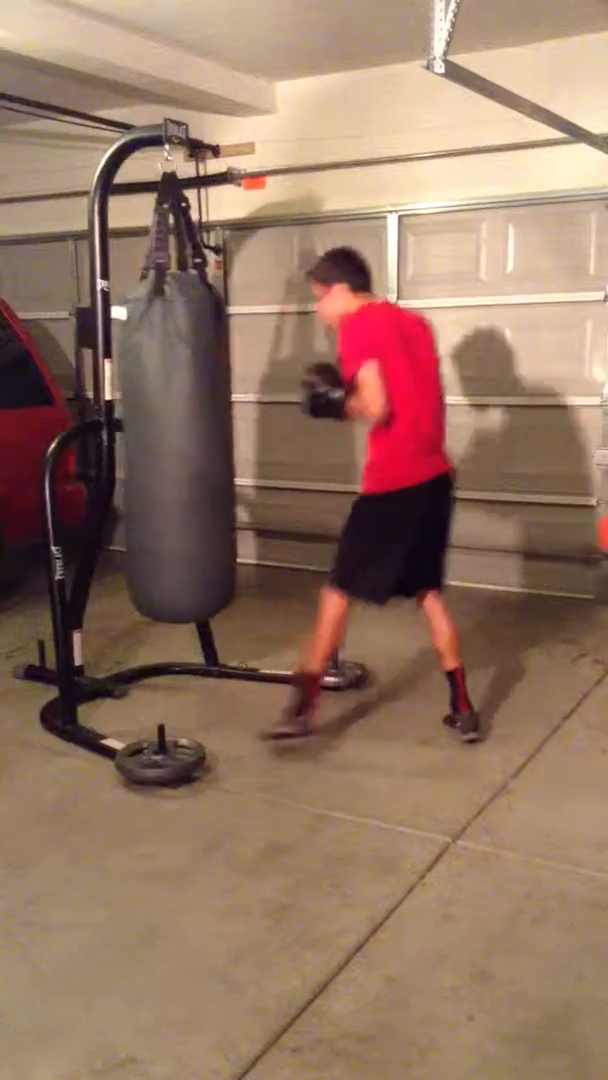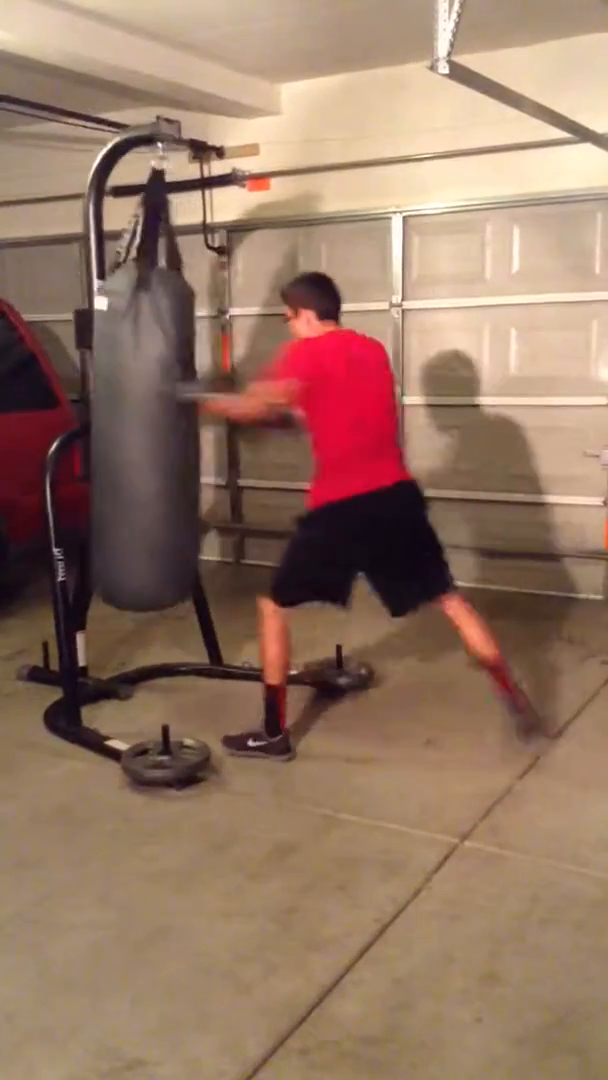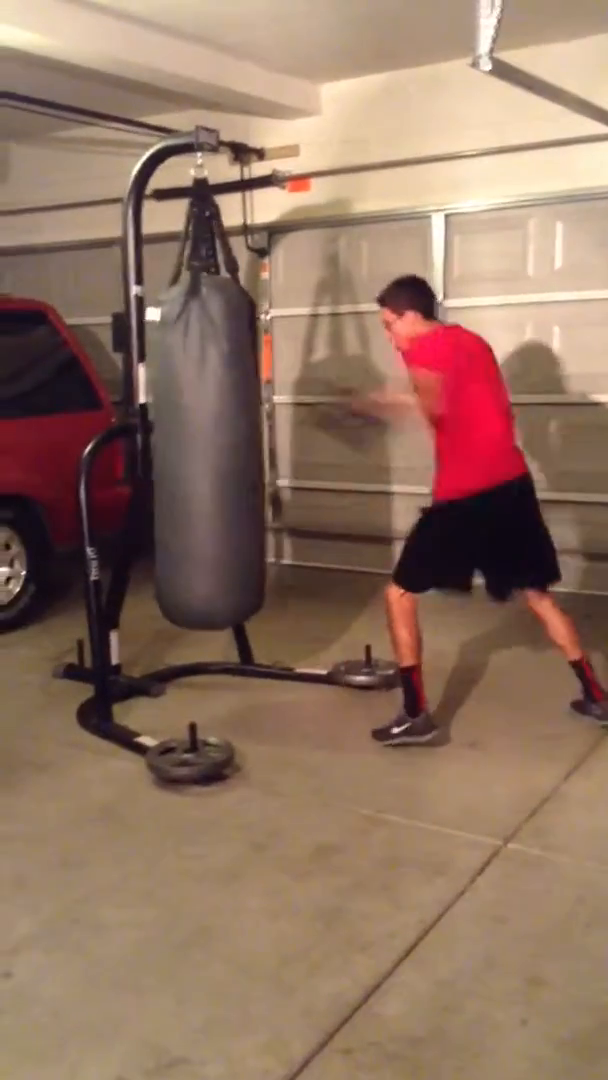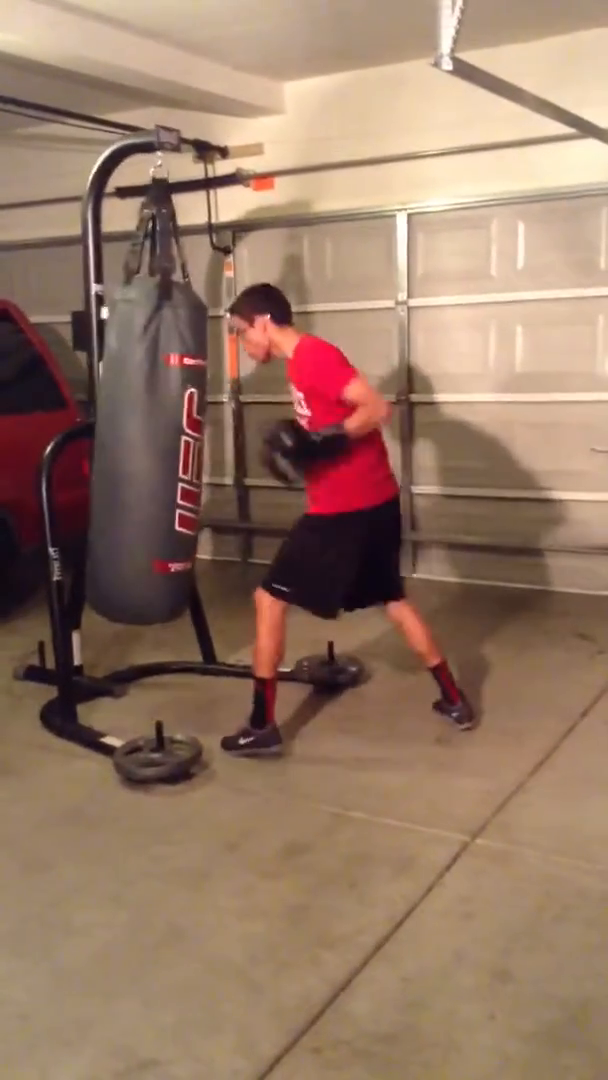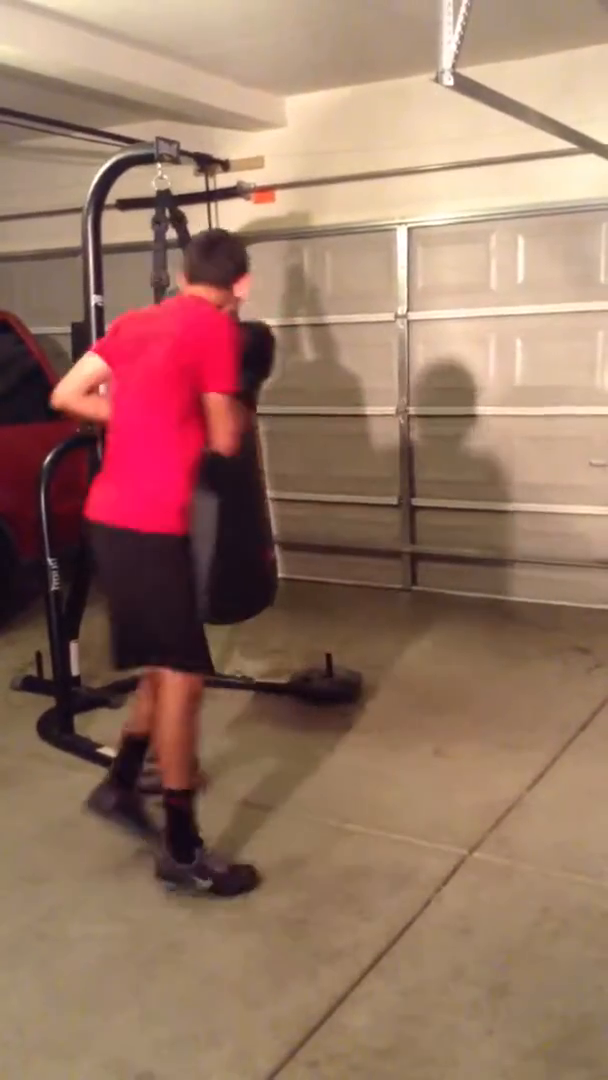
dt=1s
person 1, frame 1
left shoulder: (358, 325)
right shoulder: (414, 322)
left elbow: (376, 408)
left wrist: (336, 401)
left hip: (393, 486)
right hip: (435, 476)
left knee: (338, 596)
right knee: (427, 592)
left ankle: (301, 710)
right ankle: (463, 711)
person 1, frame 2
left shoulder: (307, 352)
right shoulder: (374, 353)
left elbow: (258, 405)
left wrist: (202, 401)
left hip: (340, 507)
right hip: (398, 497)
left knee: (273, 608)
right knee: (447, 601)
left ankle: (274, 734)
right ankle: (513, 697)
person 1, frame 3
left shoulder: (427, 347)
right shoulder: (474, 344)
left elbow: (434, 405)
left wrist: (373, 407)
left hip: (464, 499)
right hip: (510, 483)
left knee: (399, 594)
right knee: (535, 594)
left ankle: (415, 715)
person 1, frame 4
left shoulder: (314, 355)
right shoulder: (303, 363)
left elbow: (376, 411)
left wrist: (321, 439)
right wrist: (303, 441)
left hip: (341, 508)
right hip: (379, 500)
left knee: (270, 602)
right knee: (394, 600)
left ankle: (262, 727)
right ankle: (454, 699)
person 1, frame 5
left shoulder: (134, 323)
right shoulder: (215, 329)
left elbow: (66, 396)
right elbow: (225, 440)
right wrist: (240, 393)
left hip: (107, 515)
right hip: (151, 525)
left knee: (167, 663)
right knee: (182, 675)
left ankle: (119, 784)
right ankle: (183, 852)
